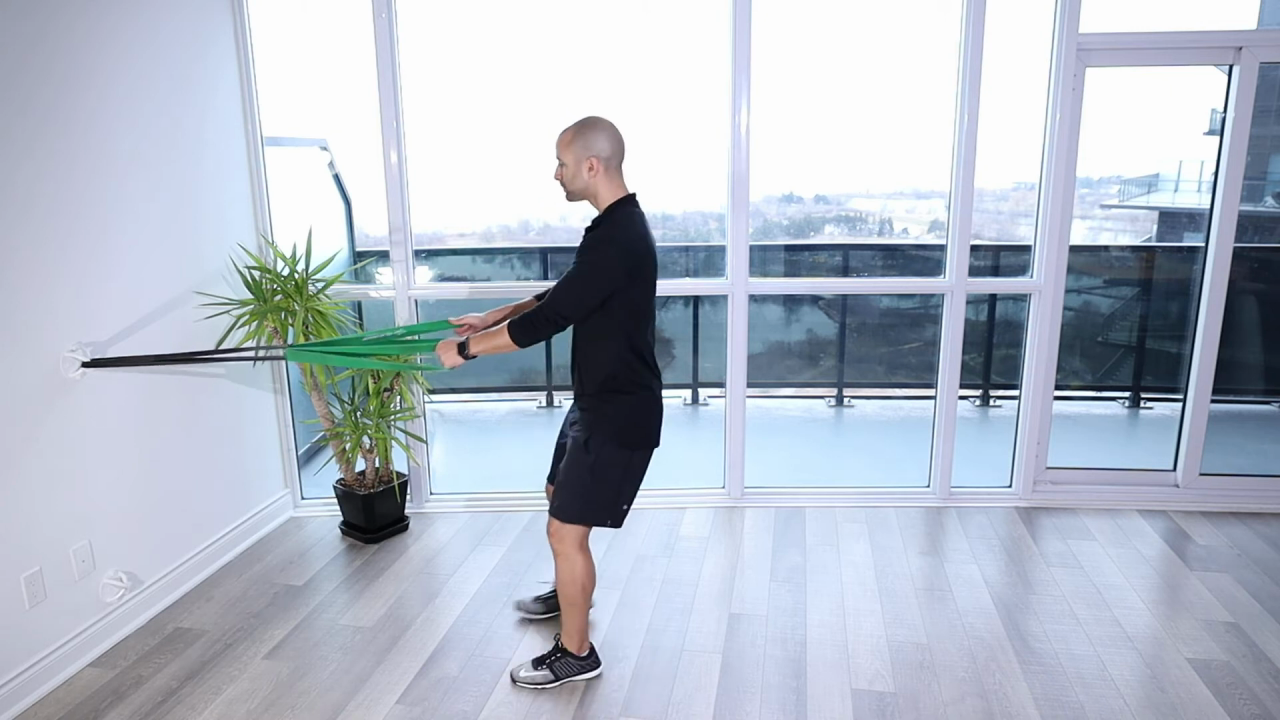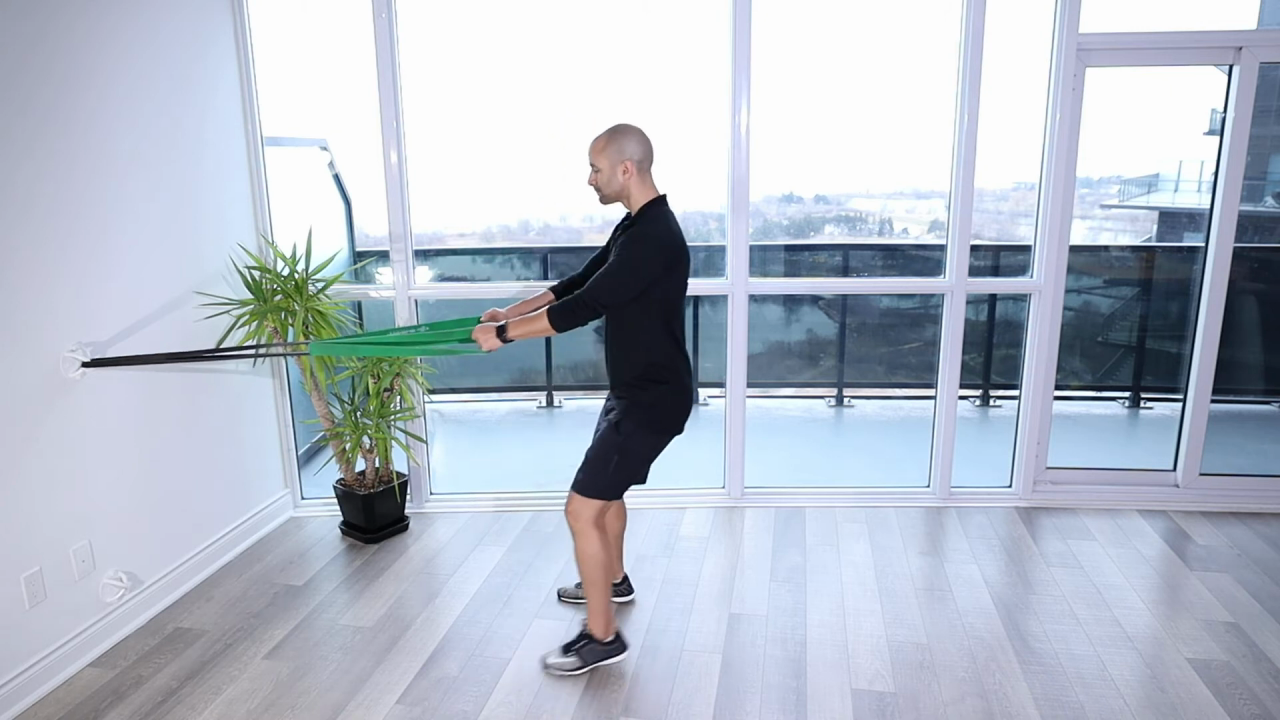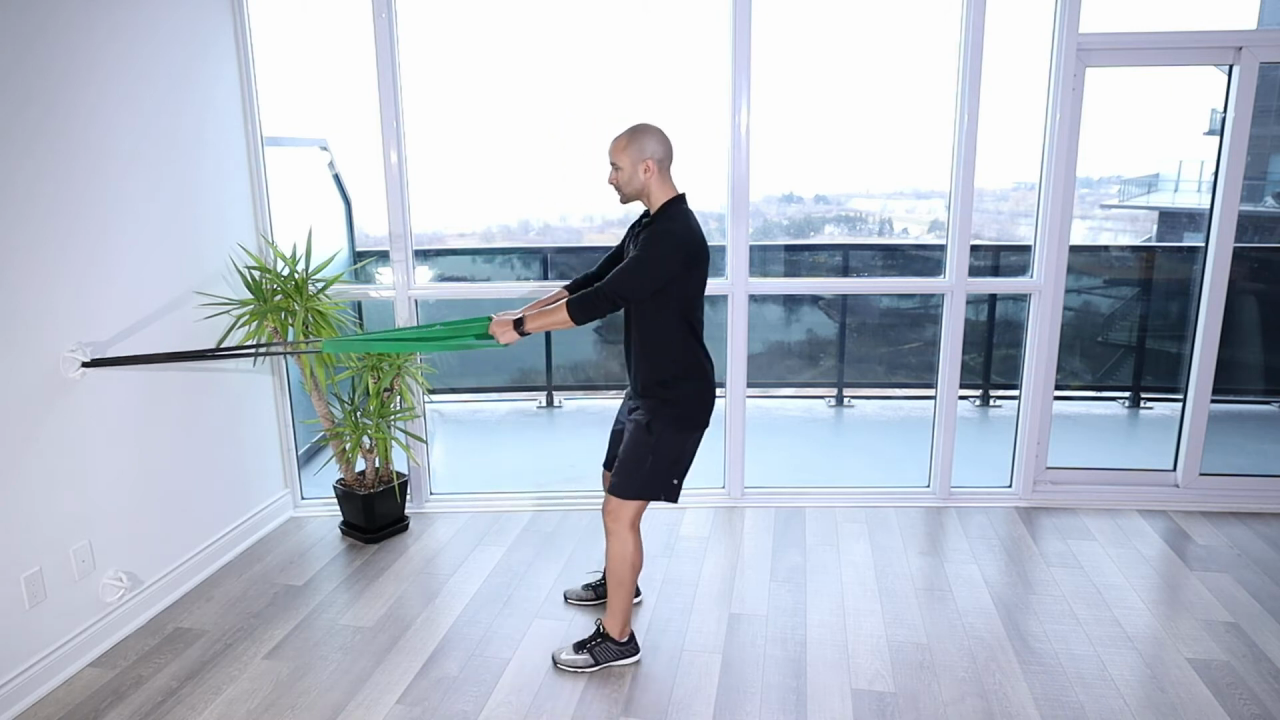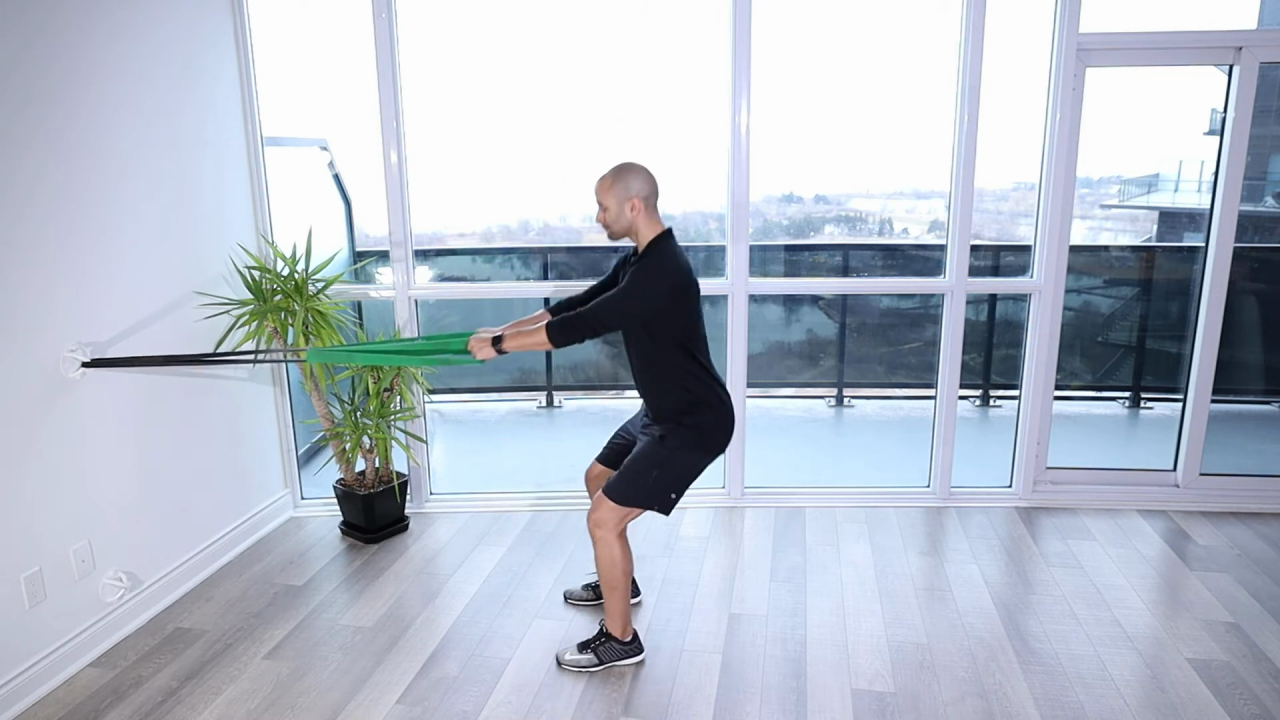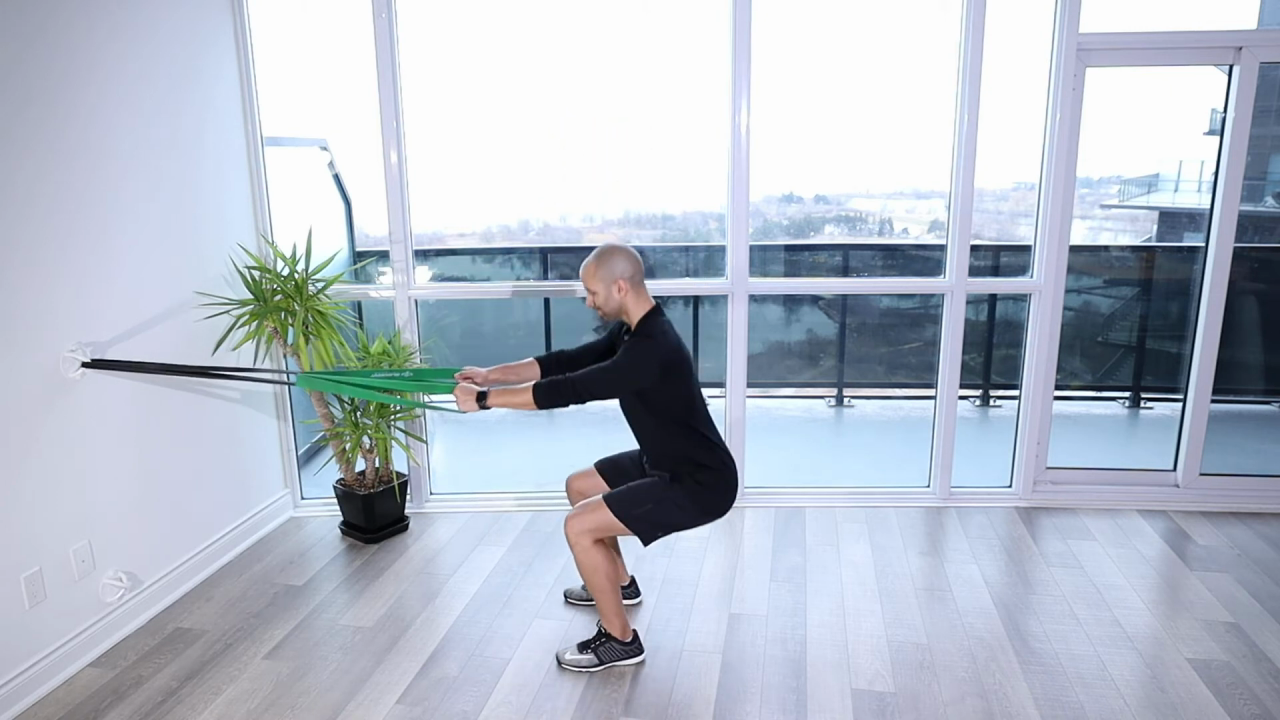
dt=0.4s
person 1, frame 1
left shoulder: (615, 240)
right shoulder: (618, 227)
left elbow: (550, 319)
right elbow: (559, 298)
left wrist: (468, 346)
right wrist: (490, 319)
left hip: (619, 413)
right hip: (601, 402)
left knee: (566, 530)
right knee: (561, 495)
left ankle: (576, 653)
right ankle: (565, 594)
person 1, frame 2
left shoulder: (653, 237)
right shoulder: (635, 228)
left elbow: (585, 307)
right elbow: (578, 282)
left wrist: (505, 334)
right wrist: (512, 311)
left hip: (652, 401)
right hip: (635, 392)
left knee: (582, 508)
right knee: (606, 490)
left ankle: (602, 636)
right ankle: (612, 579)
person 1, frame 3
left shoulder: (675, 235)
right shoulder: (648, 227)
left elbow: (603, 300)
right elbow: (594, 279)
left wrist: (522, 327)
right wrist: (525, 311)
left hip: (675, 400)
right hip: (648, 390)
left knee: (620, 510)
right knee: (615, 486)
left ankle: (615, 639)
right ankle: (619, 582)
person 1, frame 4
left shoulder: (662, 272)
right shoulder: (640, 261)
left elbow: (584, 325)
right elbow: (580, 304)
left wrist: (501, 344)
right wrist: (506, 330)
left hip: (695, 426)
right hip: (665, 412)
left knee: (603, 518)
right knee: (598, 479)
left ankle: (619, 638)
right ankle: (620, 582)
person 1, frame 5
left shoulder: (652, 350)
right shoulder: (635, 332)
left elbow: (570, 390)
right elbow: (568, 362)
left wrist: (485, 399)
right wrist: (492, 374)
left hip: (700, 486)
right hip: (672, 466)
left knee: (579, 525)
right knee: (579, 486)
left ankle: (619, 640)
right ankle: (620, 581)
